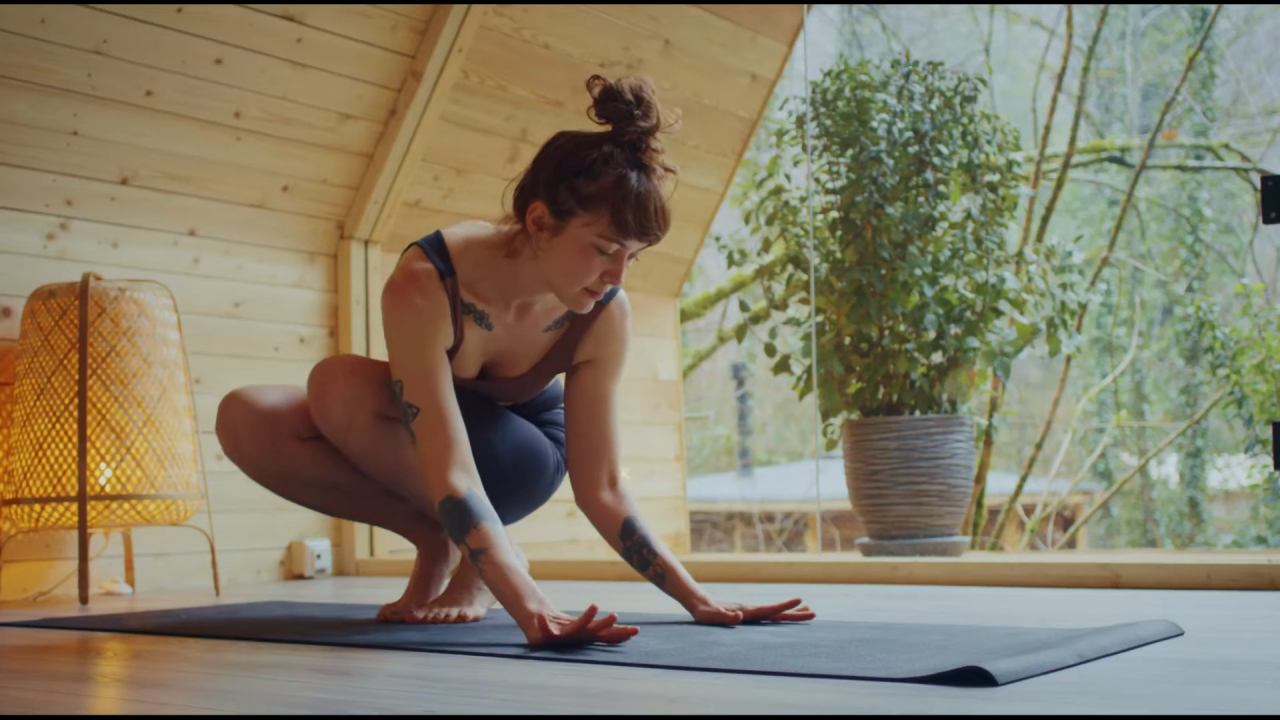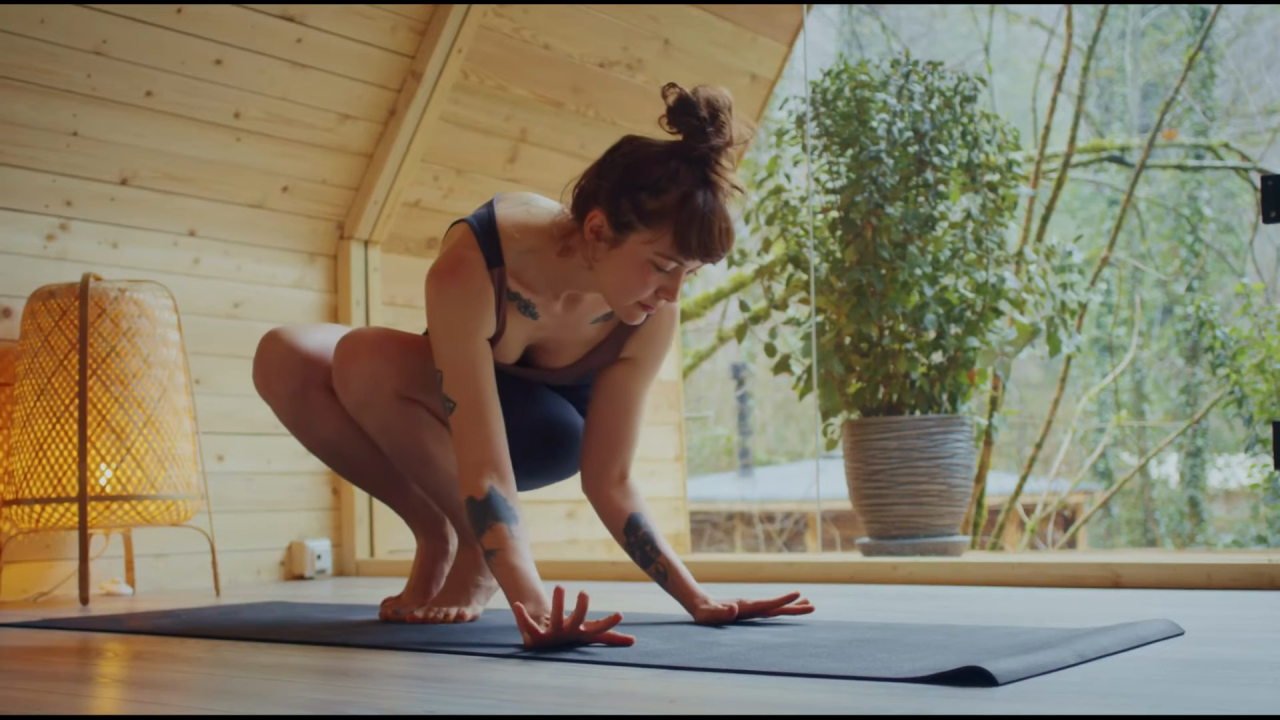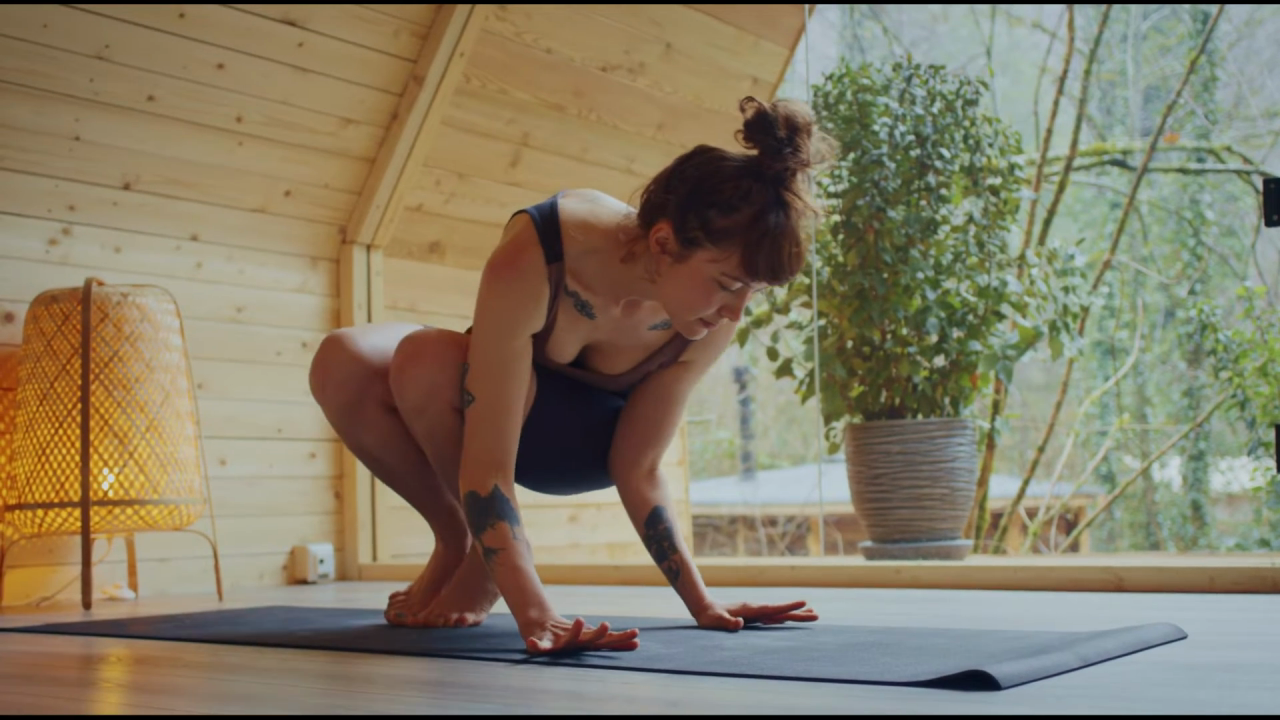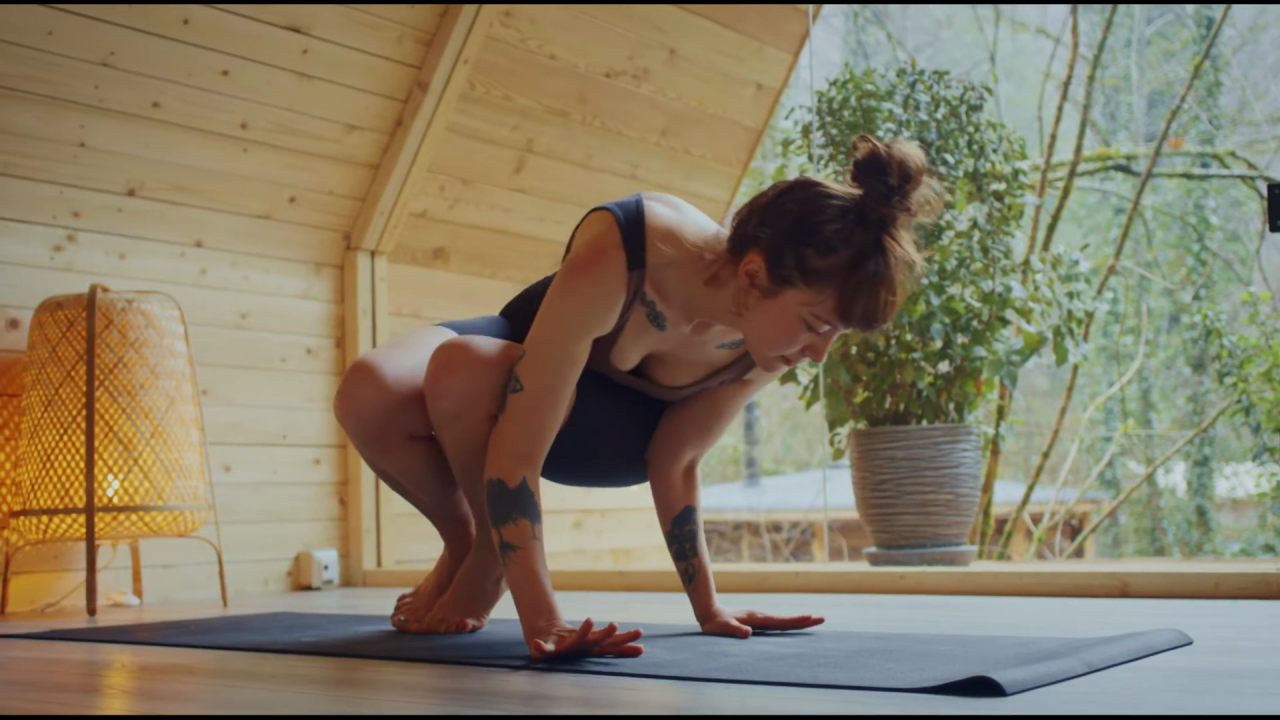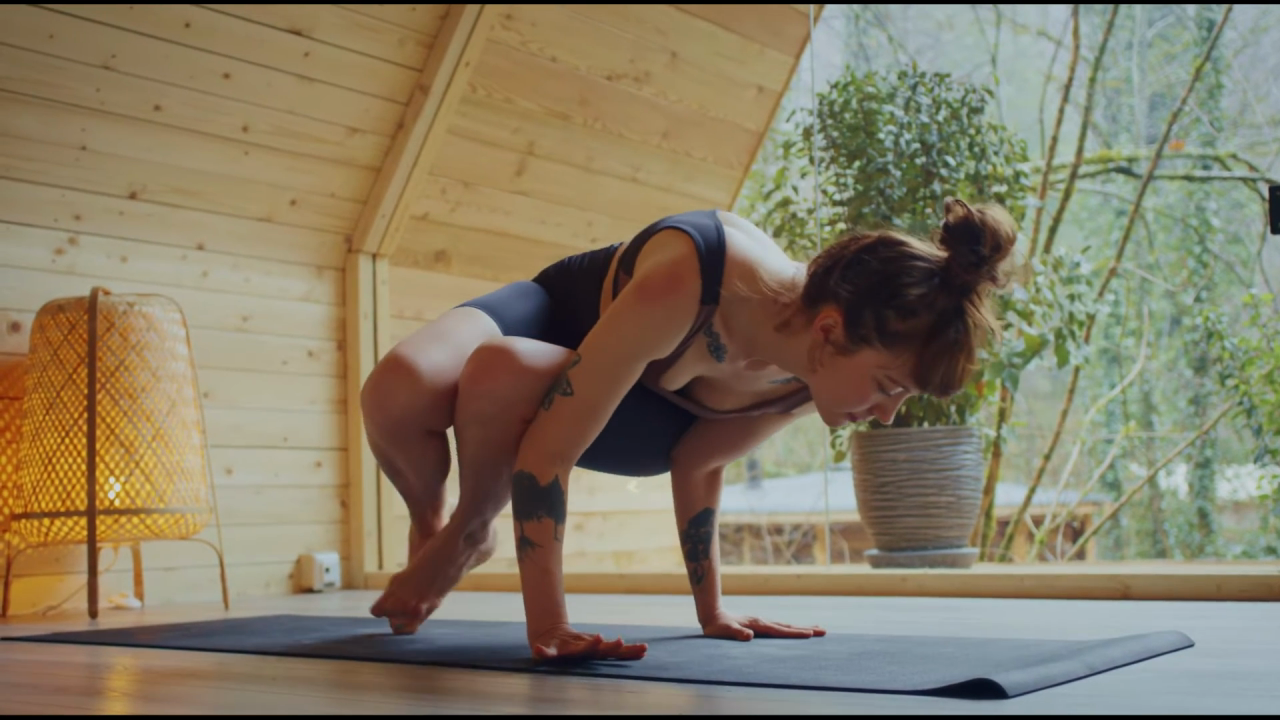
dt=0.7s
person 1, frame 1
left shoulder: (604, 317)
right shoulder: (423, 286)
left elbow: (601, 489)
right elbow: (451, 476)
left wrist: (697, 601)
right wrist: (532, 610)
left hip: (525, 455)
right hip: (416, 450)
left knee: (339, 388)
right knee: (245, 419)
left ankle: (478, 553)
right ankle: (437, 543)
person 1, frame 2
left shoulder: (653, 320)
right shoulder: (470, 268)
left elbow: (610, 482)
right elbow: (485, 471)
left wrist: (696, 599)
right wrist: (535, 609)
left hip: (553, 426)
right hip: (447, 407)
right knee: (283, 360)
left ankle: (476, 554)
right ankle: (436, 536)
person 1, frame 3
left shoulder: (710, 326)
right shoulder: (530, 261)
left elbow: (638, 469)
right elbow: (486, 464)
left wrist: (701, 602)
right wrist: (536, 615)
left hip: (586, 439)
right hip: (487, 386)
left knee: (426, 366)
right knee: (342, 363)
left ankle: (484, 566)
right ankle: (457, 540)
person 1, frame 4
left shoulder: (770, 333)
right shoulder: (612, 260)
left elbow: (674, 463)
right elbow: (517, 450)
left wrist: (708, 606)
right wrist: (542, 621)
left hip: (615, 429)
right hip: (523, 354)
right knee: (370, 392)
left ankle: (492, 560)
right ankle: (466, 546)
person 1, frame 5
left shoulder: (812, 374)
right shoulder: (682, 284)
left elbow: (698, 464)
right elbow: (547, 446)
left wrist: (711, 609)
right wrist: (546, 626)
left hip: (634, 411)
right knee: (396, 389)
left ankle: (466, 540)
right ankle: (438, 537)
